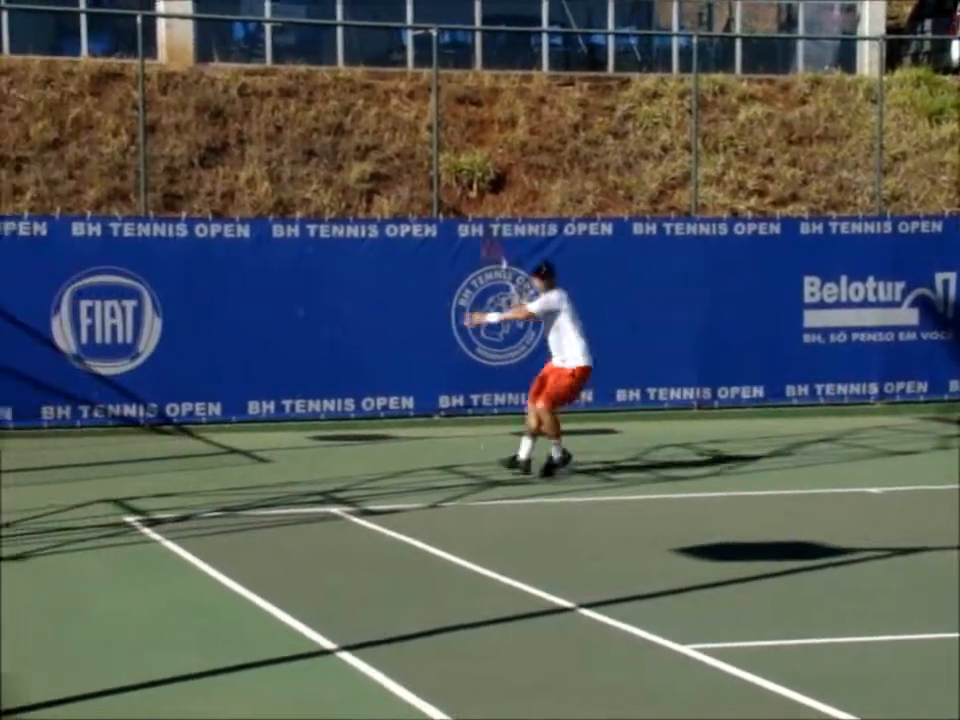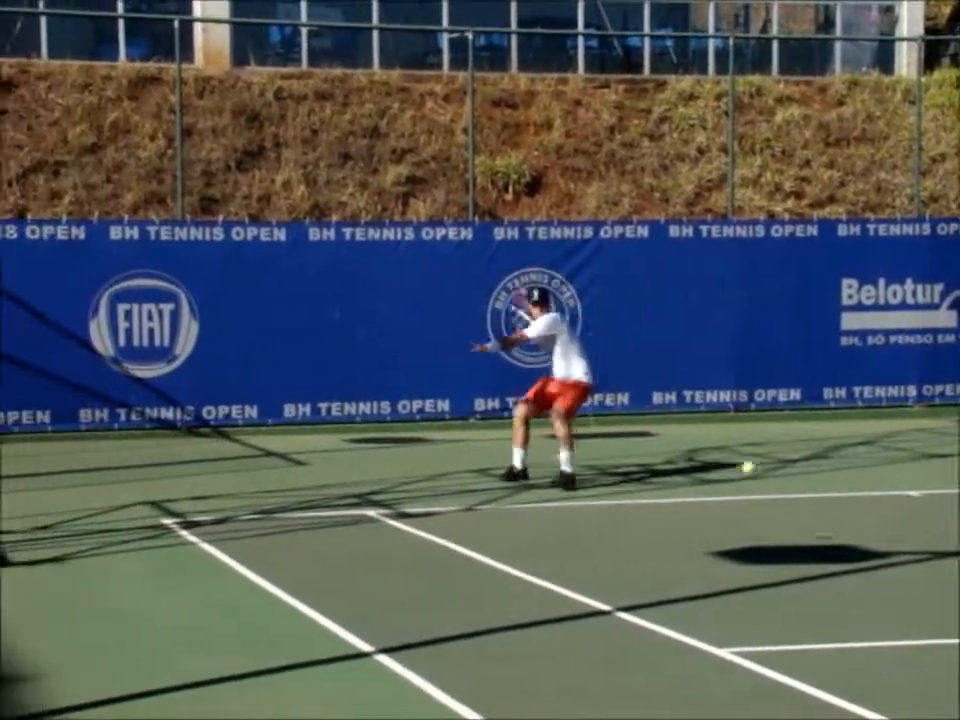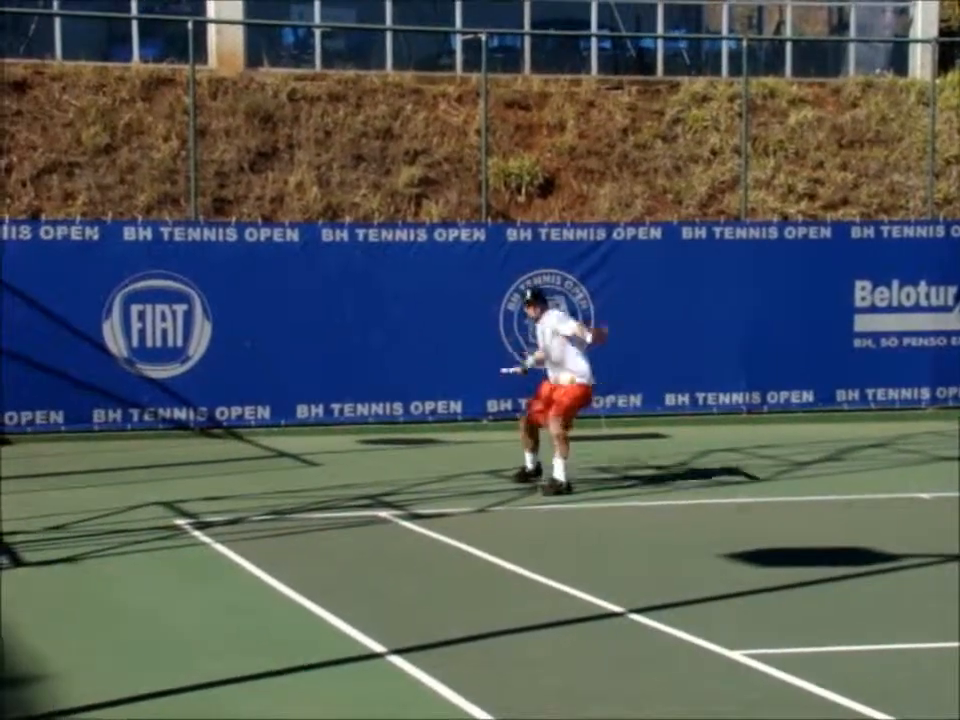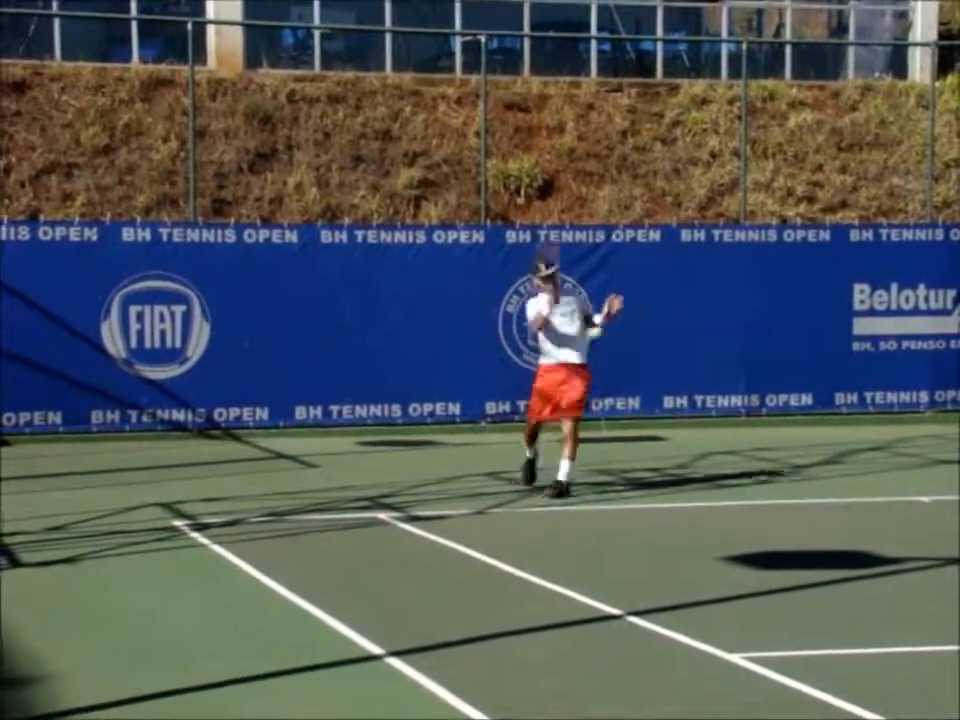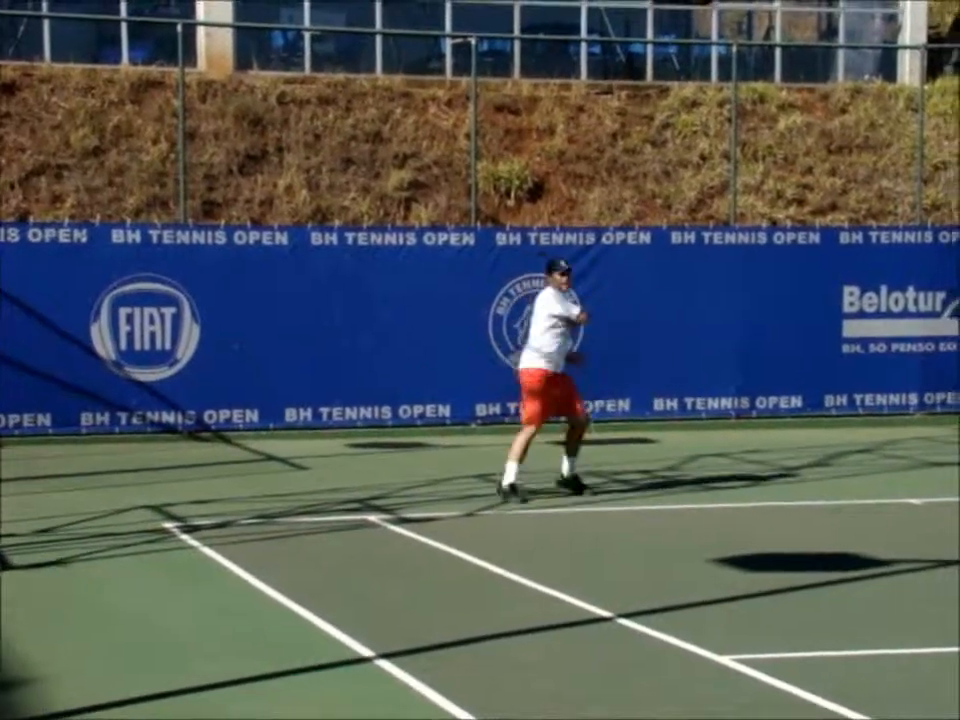
dt=0.2s
person 1, frame 1
left shoulder: (556, 296)
right shoulder: (546, 299)
left elbow: (523, 313)
left wrist: (487, 317)
left hip: (576, 364)
right hip: (559, 363)
left knee: (543, 407)
right knee: (534, 406)
left ankle: (558, 455)
right ankle: (523, 458)
person 1, frame 2
left shoulder: (552, 319)
right shoulder: (540, 323)
left elbow: (520, 338)
left wrist: (492, 345)
left hip: (577, 381)
right hip: (557, 380)
left knee: (558, 413)
right knee: (520, 413)
left ankle: (568, 472)
right ankle: (518, 467)
person 1, frame 3
left shoulder: (556, 317)
right shoulder: (540, 327)
left elbow: (582, 330)
left wrist: (591, 337)
right wrist: (531, 361)
left hip: (578, 382)
right hip: (553, 382)
left knee: (555, 424)
right knee: (527, 422)
left ankle: (560, 479)
right ankle: (531, 467)
person 1, frame 4
left shoulder: (575, 295)
right shoulder: (533, 303)
left elbow: (590, 322)
right elbow: (538, 326)
left wrist: (607, 314)
right wrist: (548, 304)
left hip: (579, 366)
right hip: (550, 367)
left knee: (570, 420)
right knee: (534, 420)
left ankle: (563, 481)
right ankle: (530, 457)
person 1, frame 5
left shoulder: (561, 298)
right shoulder: (549, 296)
right elbow: (582, 317)
left wrist: (567, 353)
right wrist: (579, 312)
left hip: (553, 372)
right hip: (536, 370)
left knee: (580, 418)
right knee: (531, 425)
left ankle: (569, 475)
right ankle: (508, 483)
